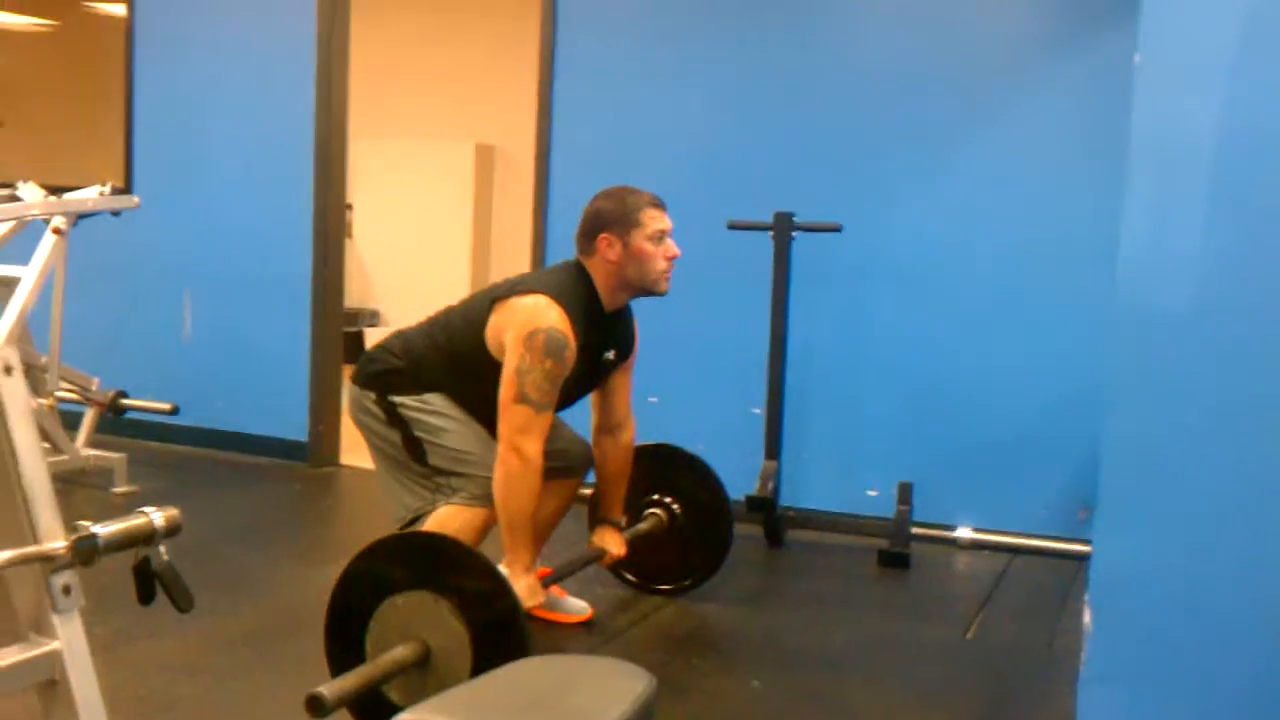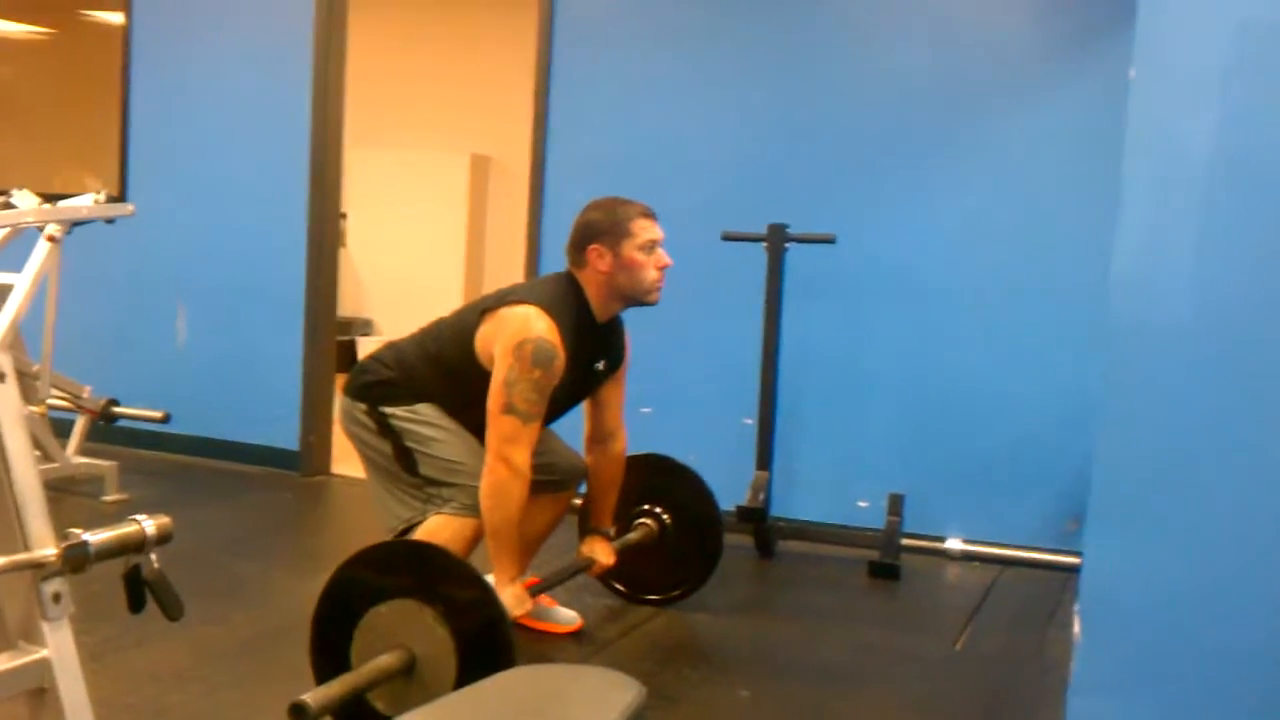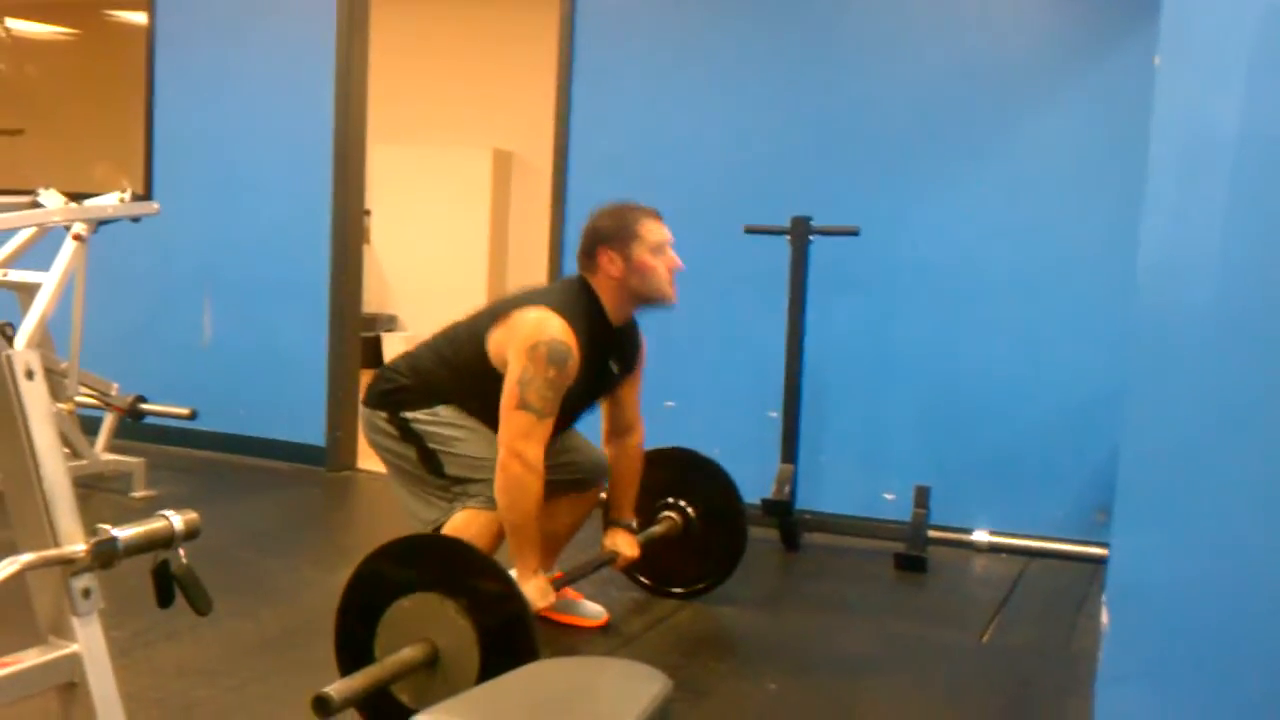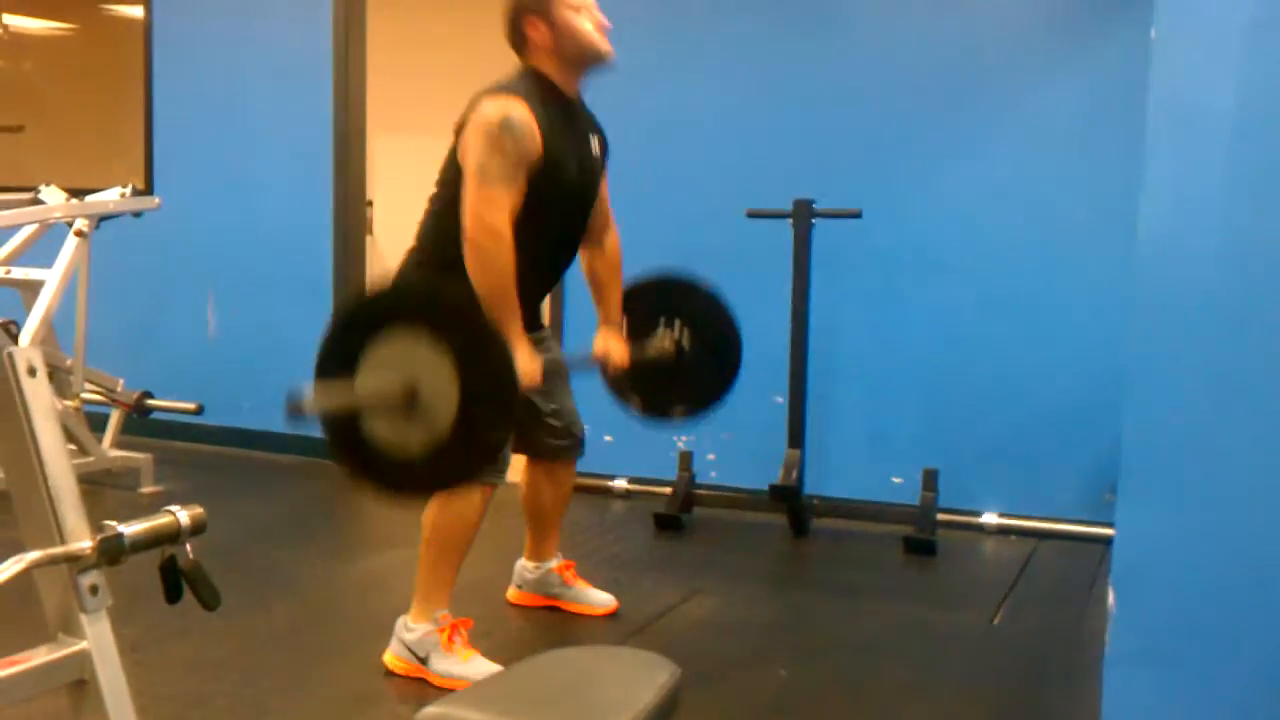
dt=0.5s
person 1, frame 1
left shoulder: (619, 323)
right shoulder: (547, 321)
left elbow: (615, 429)
right elbow: (518, 453)
left wrist: (611, 522)
right wrist: (519, 570)
left hip: (464, 390)
right hip: (397, 386)
left knee: (572, 458)
right knee: (481, 486)
left ankle: (515, 584)
person 1, frame 2
left shoulder: (610, 334)
right shoulder: (537, 331)
left elbow: (607, 439)
right elbow: (505, 463)
left wrist: (599, 531)
right wrist: (505, 580)
left hip: (454, 402)
right hip: (390, 399)
left knee: (563, 472)
right knee: (470, 498)
left ankle: (511, 593)
person 1, frame 3
left shoulder: (624, 338)
right shoulder: (551, 336)
left elbow: (626, 435)
right elbow: (520, 461)
left wrist: (622, 524)
right wrist: (526, 572)
left hip: (479, 406)
right hip: (412, 406)
left knee: (587, 470)
right knee: (492, 499)
left ankle: (537, 592)
person 1, frame 4
left shoulder: (586, 127)
right shoulder: (511, 114)
left elbow: (600, 233)
right elbow: (486, 227)
left wrist: (611, 327)
right wrist: (509, 346)
left hip: (509, 312)
left knee: (562, 439)
left ankle: (540, 571)
right ankle: (420, 631)
